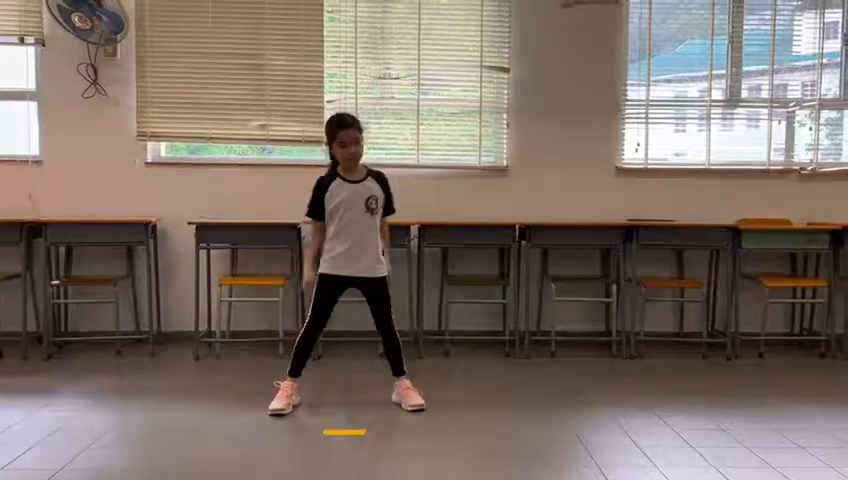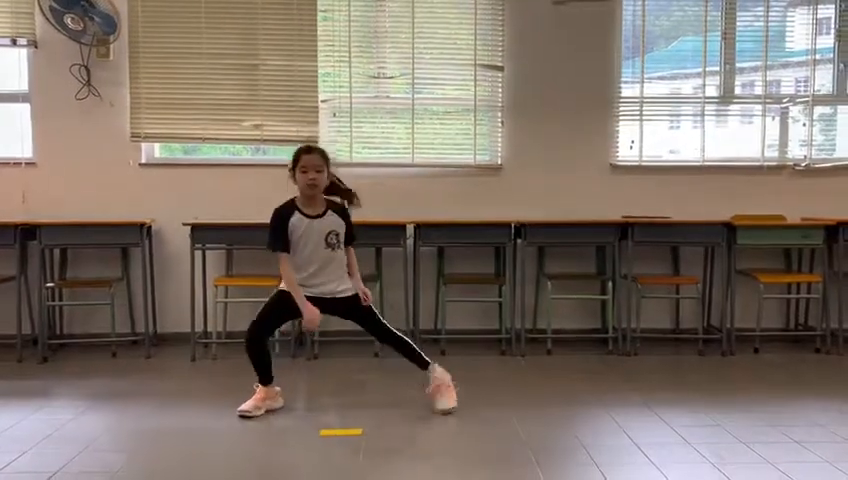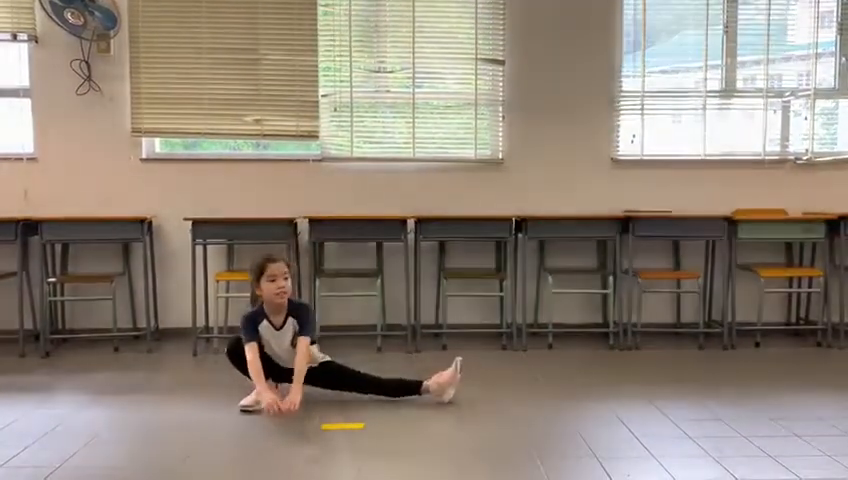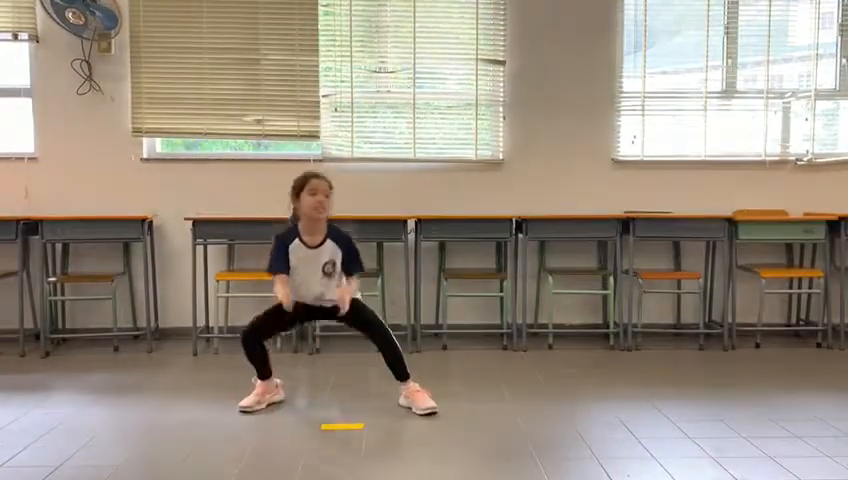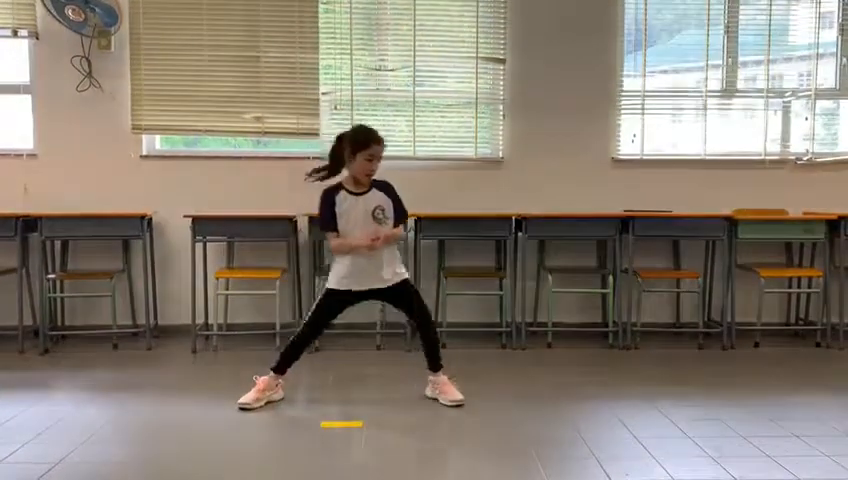
dt=1s
person 1, frame 1
left shoulder: (378, 181)
right shoulder: (326, 185)
right elbow: (318, 230)
left wrist: (385, 258)
right wrist: (309, 267)
left hip: (373, 268)
right hip: (333, 268)
left knee: (386, 325)
right knee: (314, 325)
left ankle: (402, 384)
right ankle: (289, 386)
person 1, frame 2
left shoulder: (339, 213)
right shoulder: (283, 215)
right elbow: (284, 263)
left wrist: (357, 282)
right wrist: (304, 306)
left hip: (339, 290)
right hip: (298, 289)
left knee: (382, 331)
right knee: (255, 334)
left ankle: (434, 375)
right ankle: (267, 391)
person 1, frame 3
left shoulder: (302, 311)
right shoulder: (251, 319)
left elbow: (303, 350)
right elbow: (252, 357)
left wrist: (296, 390)
right wrist: (266, 391)
left hip: (312, 365)
right hip: (275, 366)
left knee: (366, 383)
right knee: (234, 347)
left ankle: (430, 386)
right ankle: (265, 389)
person 1, frame 4
left shoulder: (341, 239)
right shoulder: (284, 240)
left elbow: (352, 279)
right elbow: (280, 283)
left wrist: (346, 293)
right wrist: (283, 295)
left hip: (336, 300)
right hip: (299, 302)
left knee: (380, 331)
right knee: (250, 335)
left ankle: (408, 388)
right ankle: (268, 386)
person 1, frame 5
left shoulder: (386, 190)
right shoulder: (332, 196)
left elbow: (400, 230)
right elbow: (334, 244)
left wrist: (388, 236)
right wrist: (361, 242)
left hip: (390, 275)
right hip: (347, 279)
left knee: (425, 321)
right knee: (310, 329)
left ankle: (437, 379)
right ankle: (272, 382)
